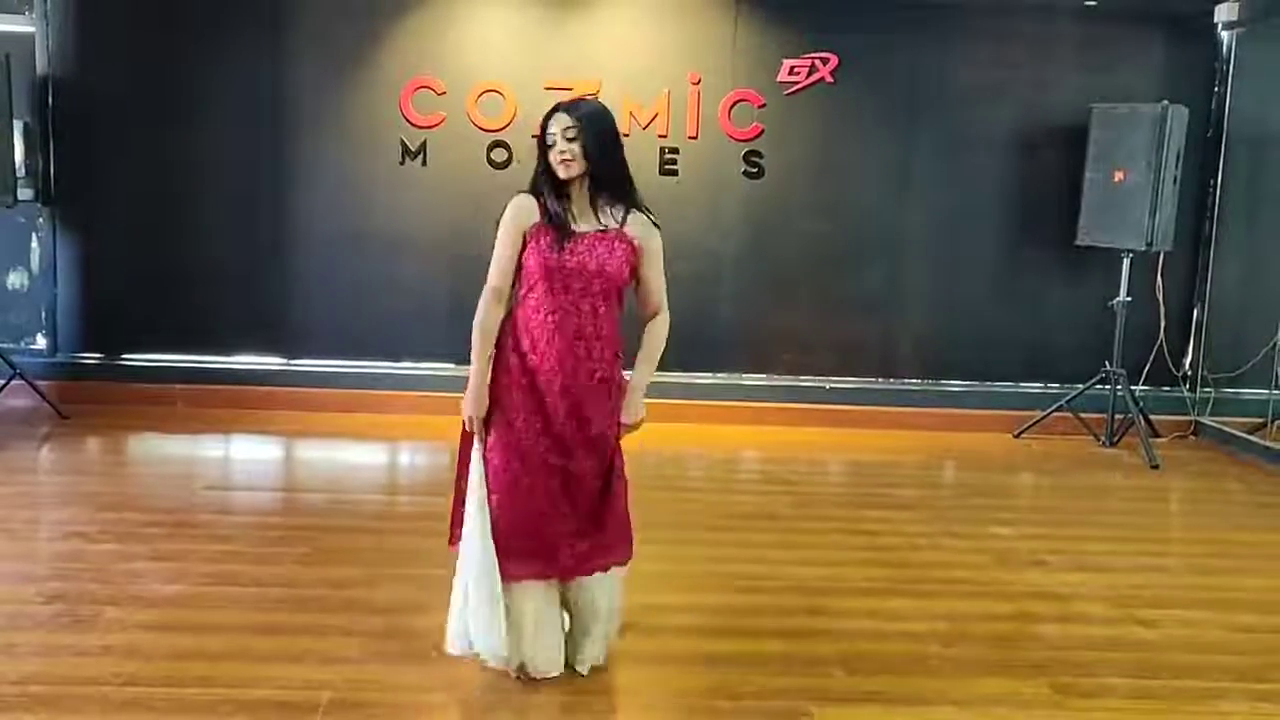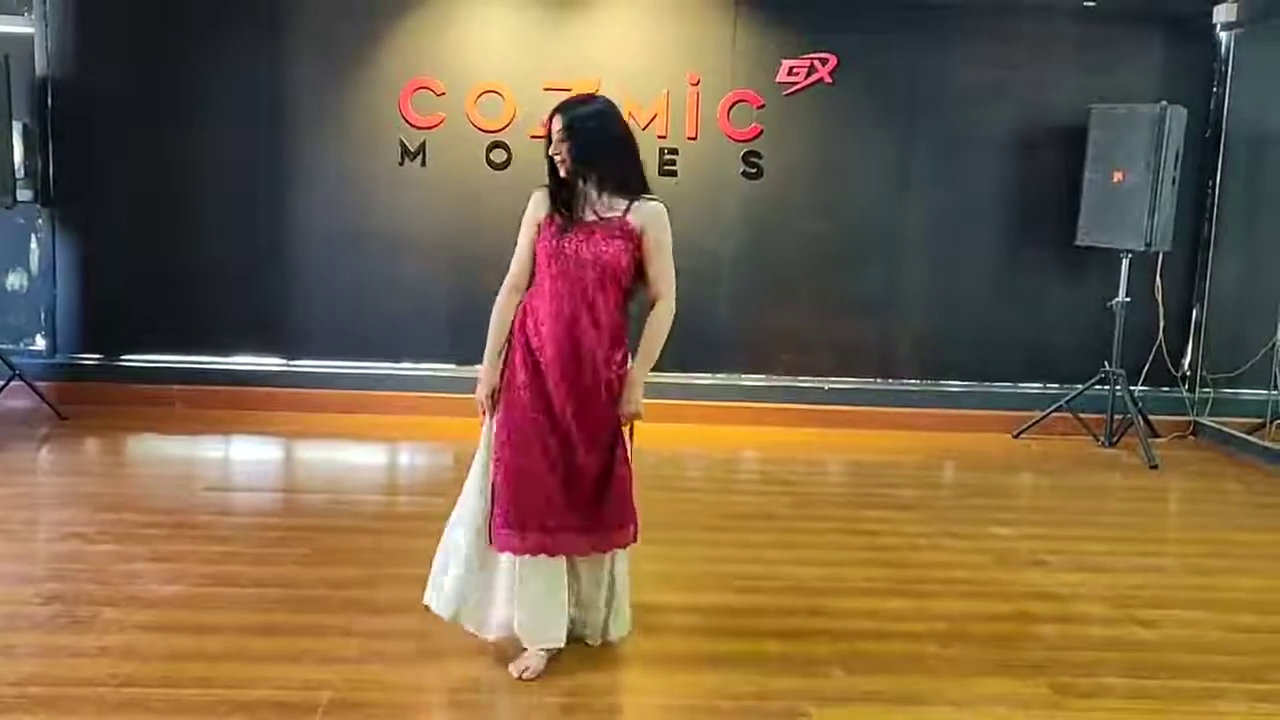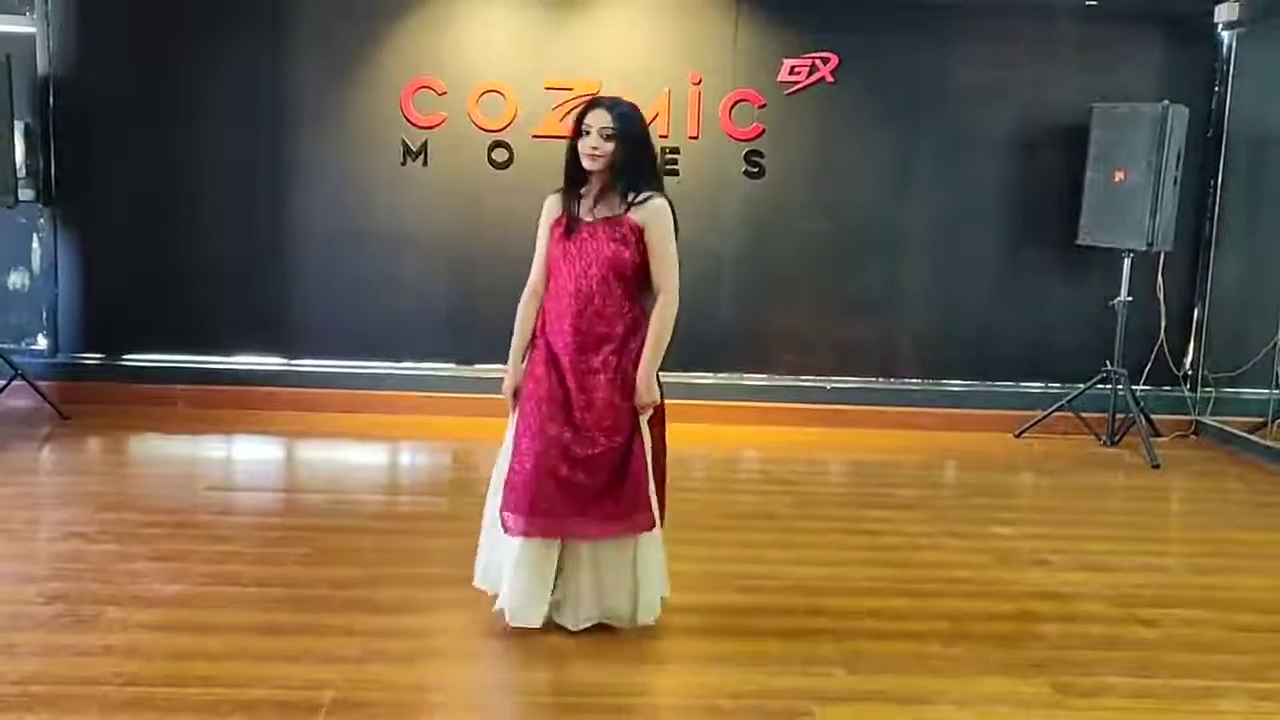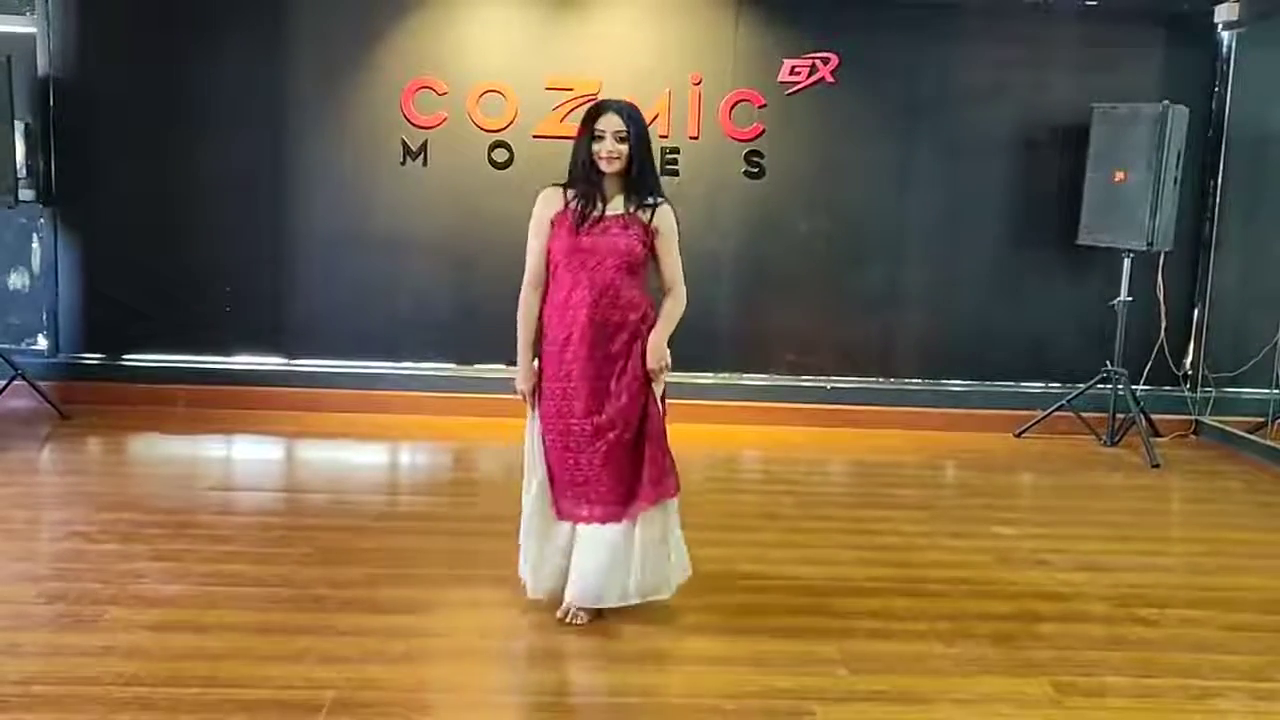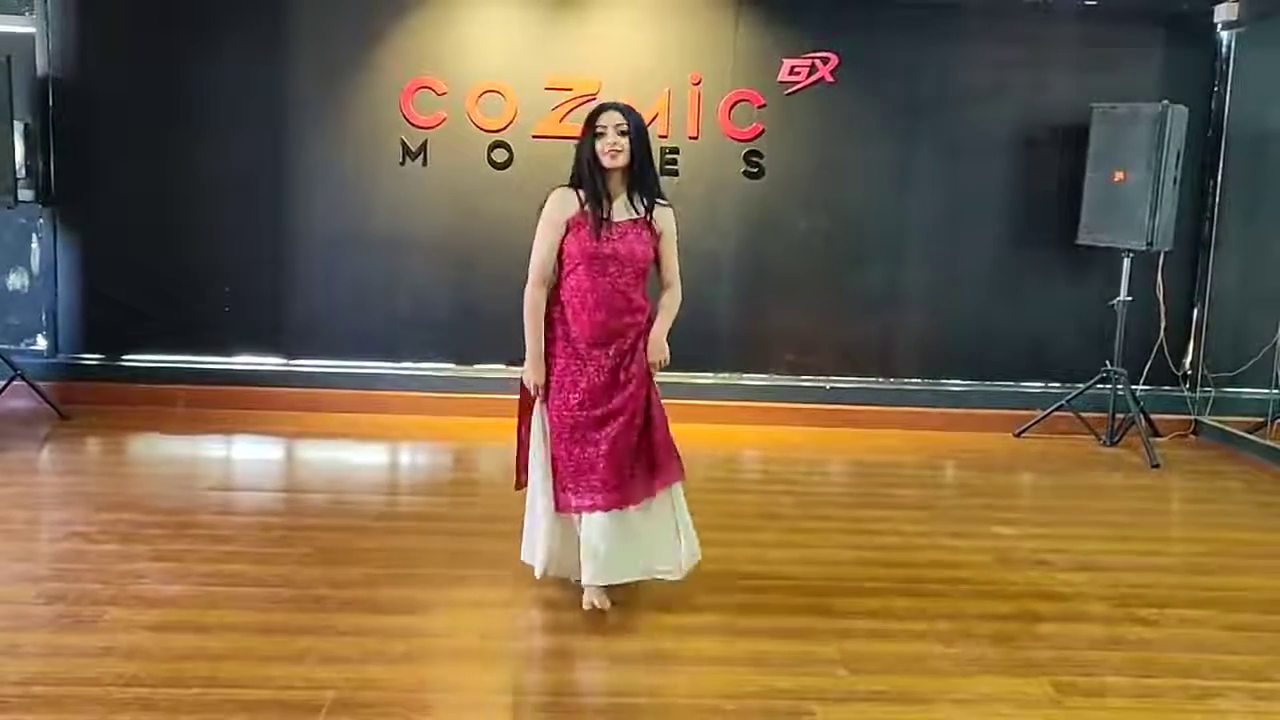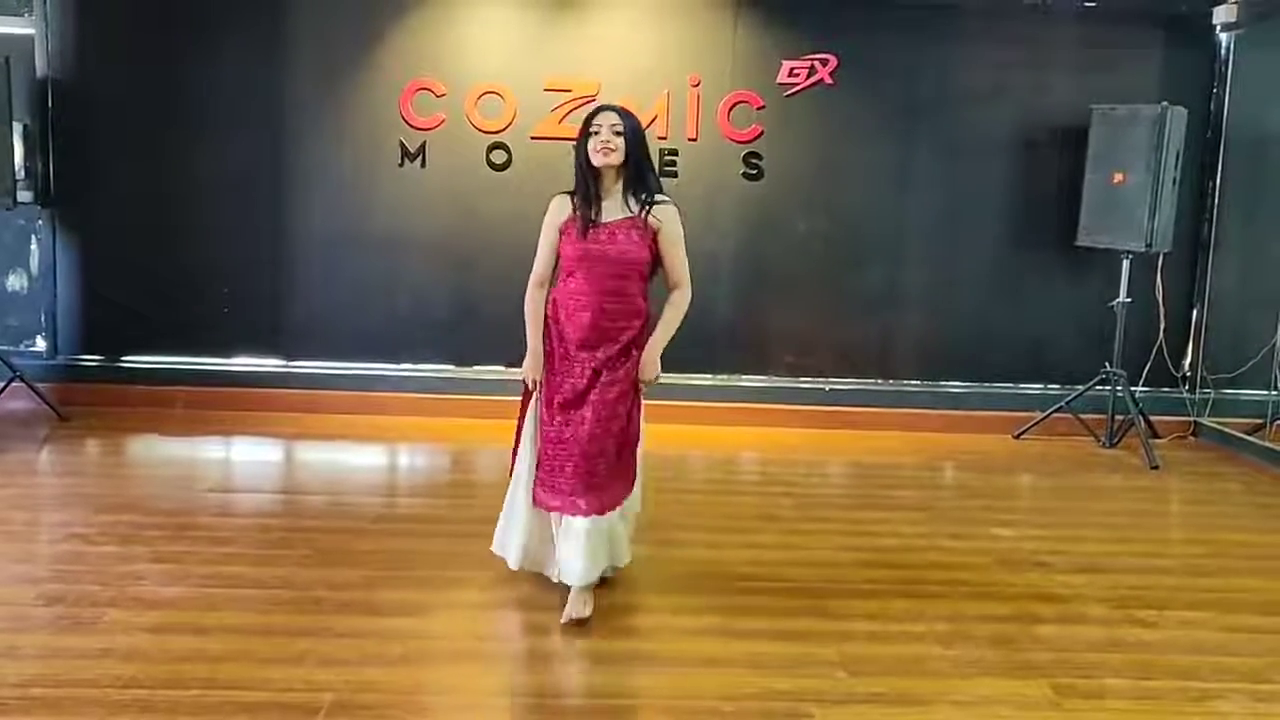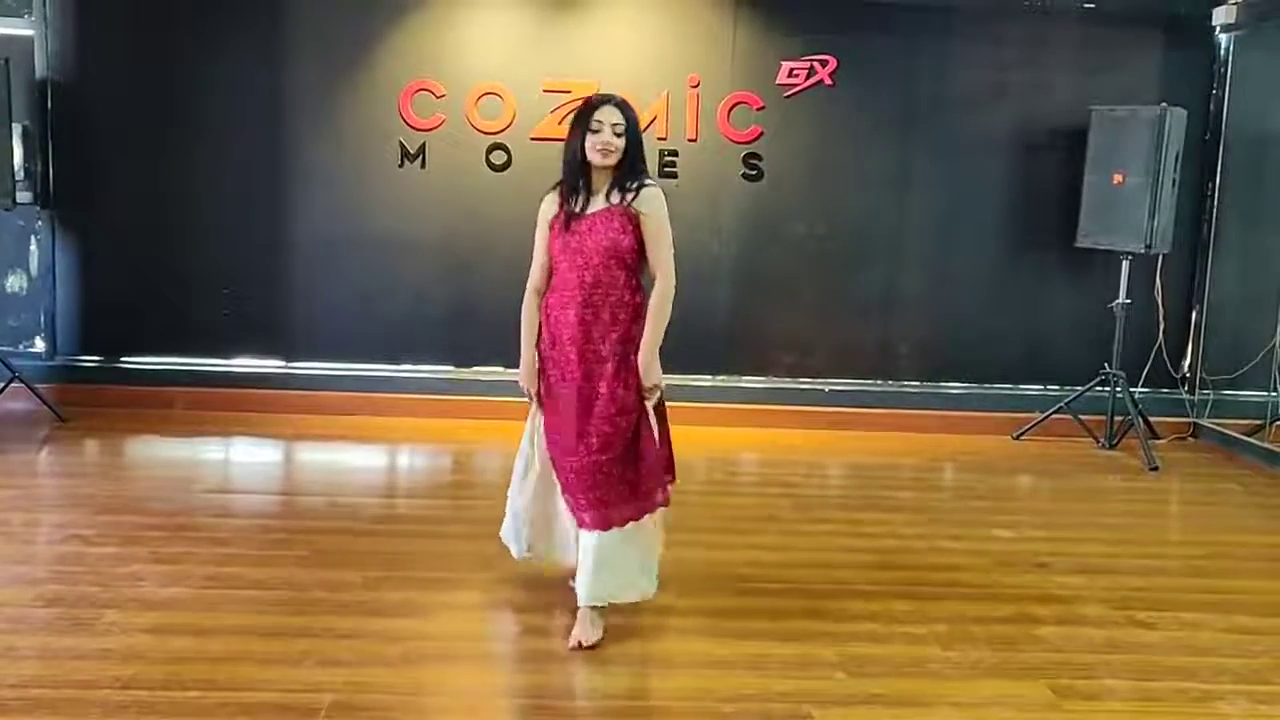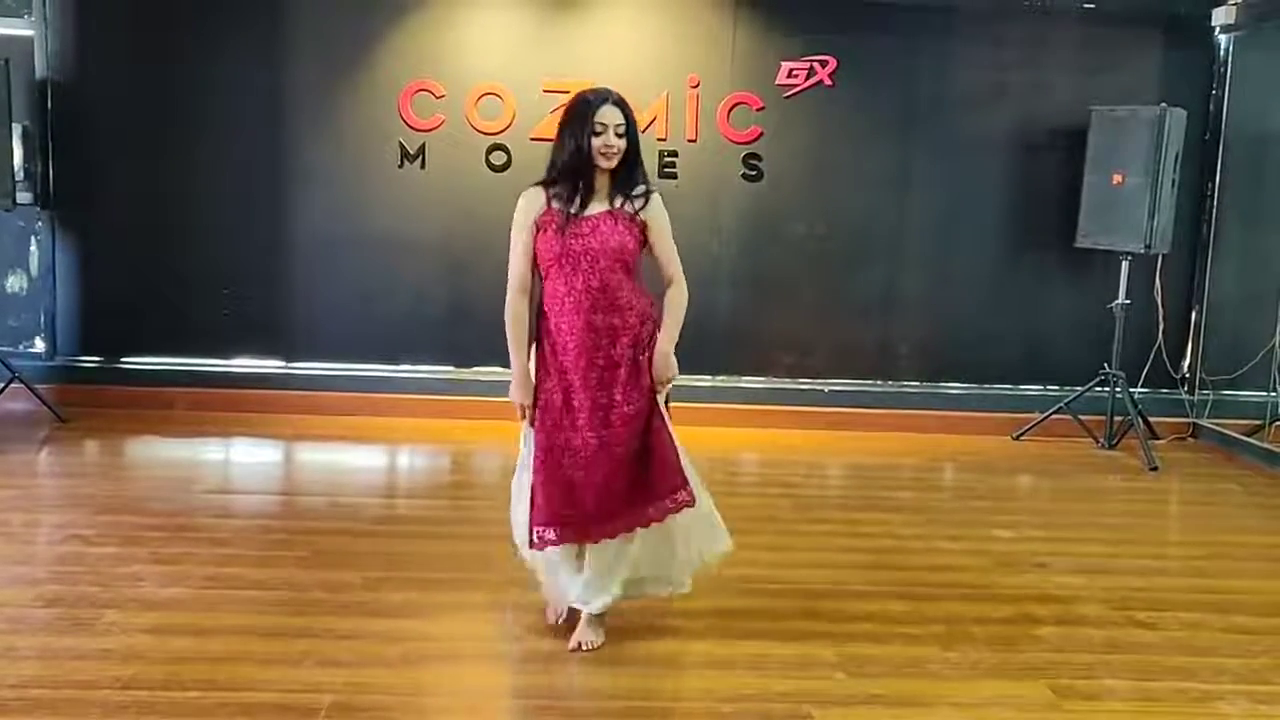
dt=0.4s
person 1, frame 1
left shoulder: (636, 226)
right shoulder: (526, 210)
left elbow: (657, 314)
right elbow: (493, 298)
left wrist: (636, 393)
right wrist: (477, 384)
left hip: (593, 391)
right hip: (521, 385)
left knee: (590, 516)
right knee: (522, 514)
left ankle: (584, 633)
right ankle: (533, 640)
person 1, frame 2
left shoulder: (646, 214)
right shoulder: (544, 203)
left elbow: (663, 304)
right elbow: (515, 286)
left wrist: (635, 384)
right wrist: (490, 365)
left hip: (599, 376)
right hip: (532, 370)
left knee: (593, 497)
right knee: (527, 497)
left ankle: (587, 613)
right ankle: (538, 633)
person 1, frame 3
left shoulder: (649, 209)
right shoulder: (558, 206)
left elbow: (667, 296)
right elbow: (536, 289)
left wrist: (647, 373)
right wrist: (515, 362)
left hip: (616, 368)
right hip: (554, 365)
left knee: (610, 484)
right knee: (536, 479)
left ankle: (594, 597)
right ankle: (525, 593)
person 1, frame 4
left shoulder: (654, 212)
right shoulder: (553, 202)
left elbow: (675, 291)
right elbow: (532, 285)
left wrist: (658, 338)
right wrist: (524, 359)
left hip: (625, 359)
right hip: (562, 356)
left knee: (615, 470)
right knee: (564, 467)
left ankle: (592, 585)
right ankle: (563, 572)
person 1, frame 5
left shoulder: (658, 213)
right shoulder: (565, 202)
left elbow: (671, 286)
right elbow: (537, 281)
left wrist: (659, 334)
right wrist: (534, 355)
left hip: (628, 354)
right hip: (568, 351)
left knee: (617, 461)
right knee: (569, 458)
left ankle: (604, 570)
right ankle: (580, 561)
person 1, frame 6
left shoulder: (658, 212)
right shoulder: (563, 208)
left elbow: (681, 289)
right elbow: (539, 283)
left wrist: (654, 351)
right wrist: (534, 352)
left hip: (619, 356)
right hip: (564, 353)
left knee: (599, 462)
right knee: (561, 459)
left ankle: (583, 577)
right ankle: (576, 561)
person 1, frame 7
left shoulder: (643, 198)
right shoulder: (554, 204)
left elbow: (665, 281)
right elbow: (537, 286)
left wrist: (649, 354)
right wrist: (527, 358)
left hip: (618, 354)
right hip: (561, 355)
left knee: (607, 472)
right knee: (571, 465)
left ankle: (592, 601)
right ankle: (592, 561)
person 1, frame 8
left shoulder: (643, 204)
right shoulder: (537, 203)
left elbow: (676, 284)
right elbow: (518, 291)
left wrist: (665, 347)
right wrist: (520, 370)
left hip: (627, 363)
right hip: (560, 363)
left knee: (615, 481)
right knee: (555, 481)
left ankle: (594, 605)
right ankle: (565, 585)
